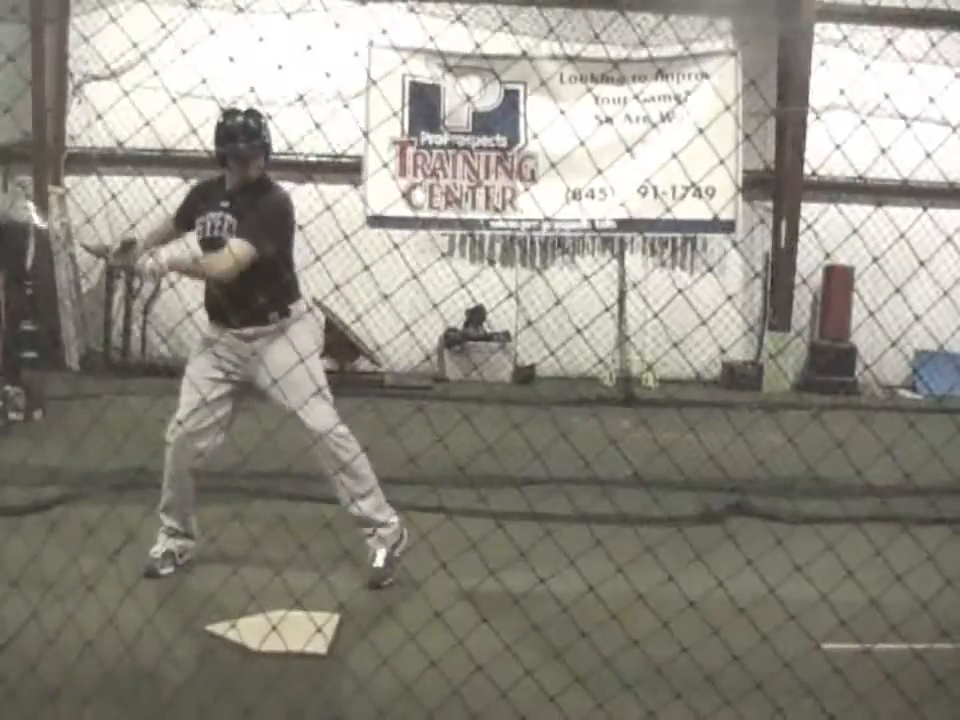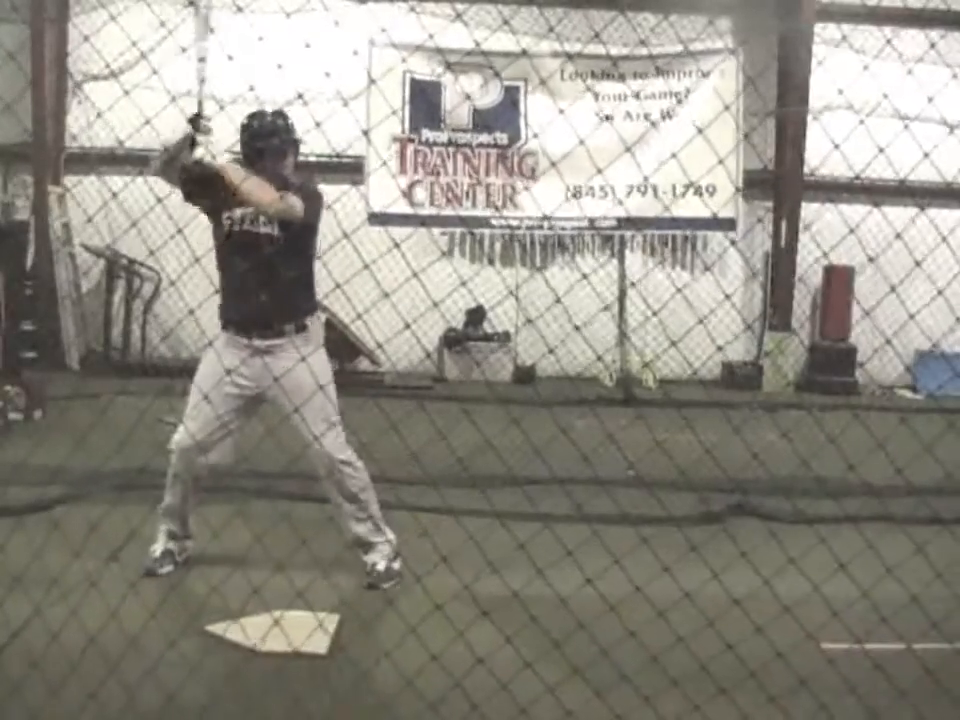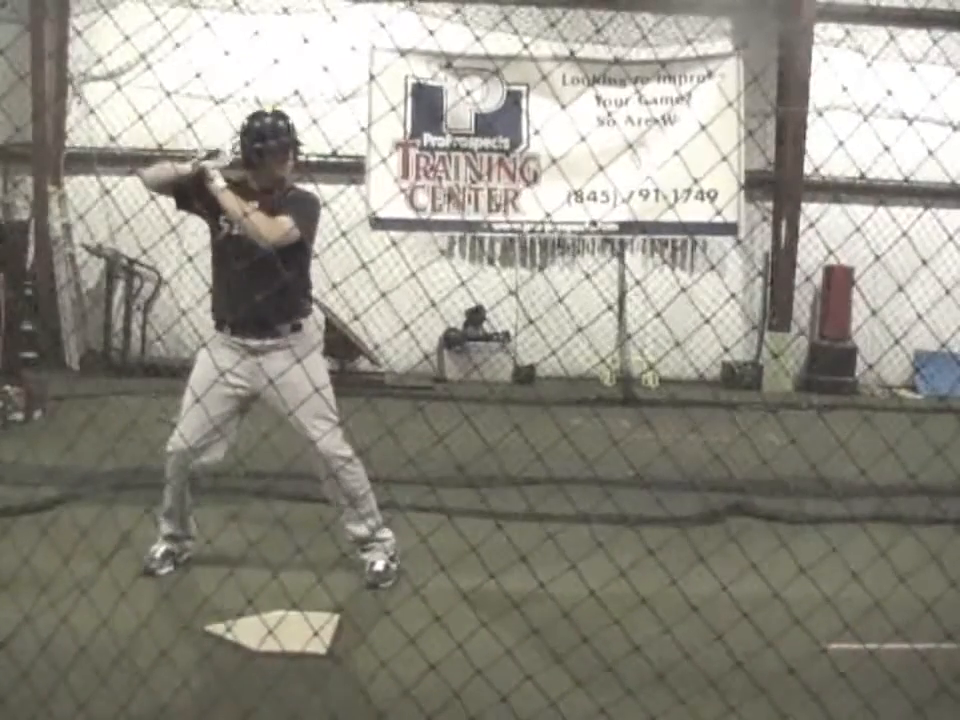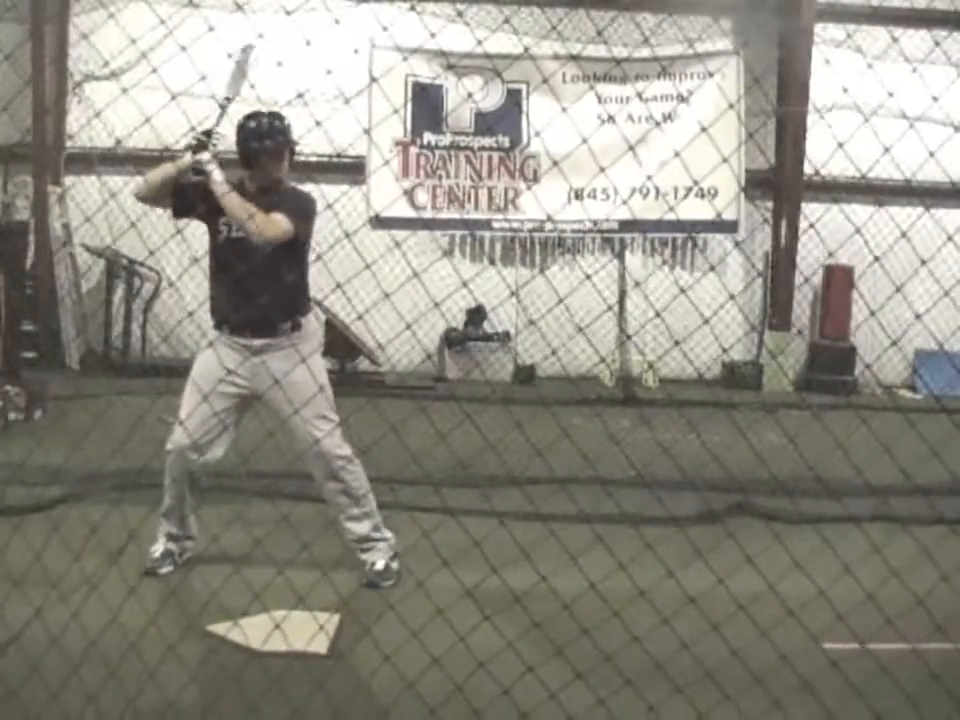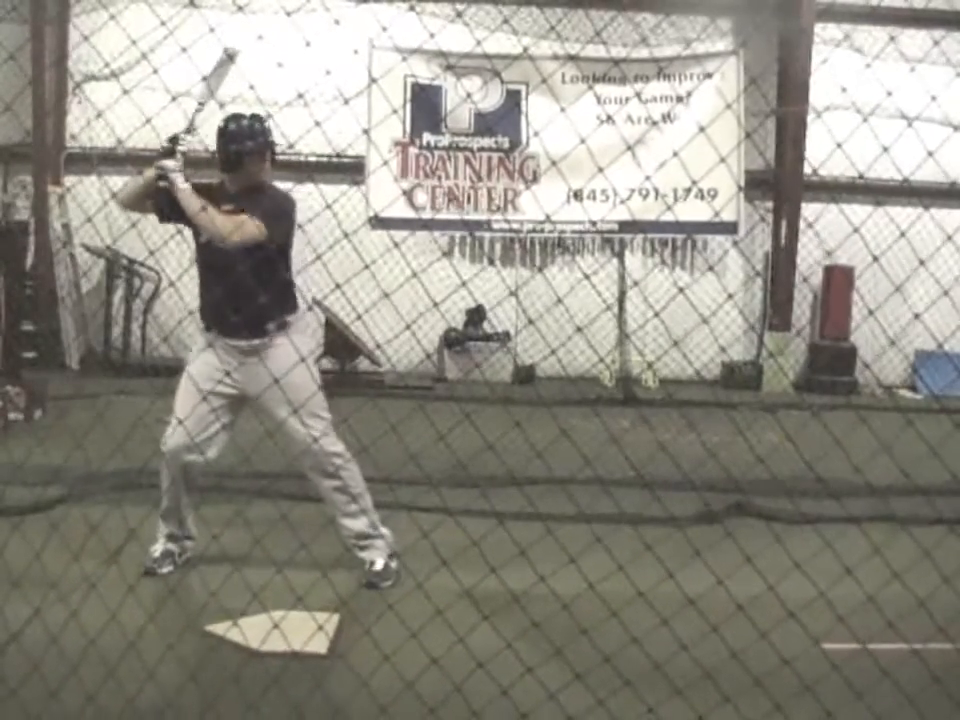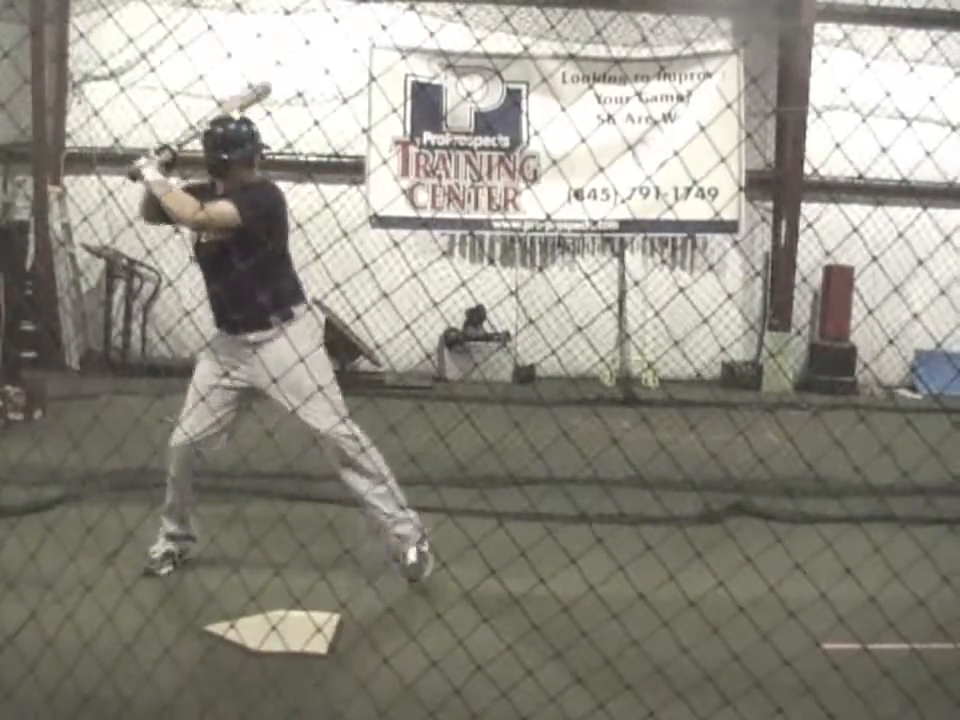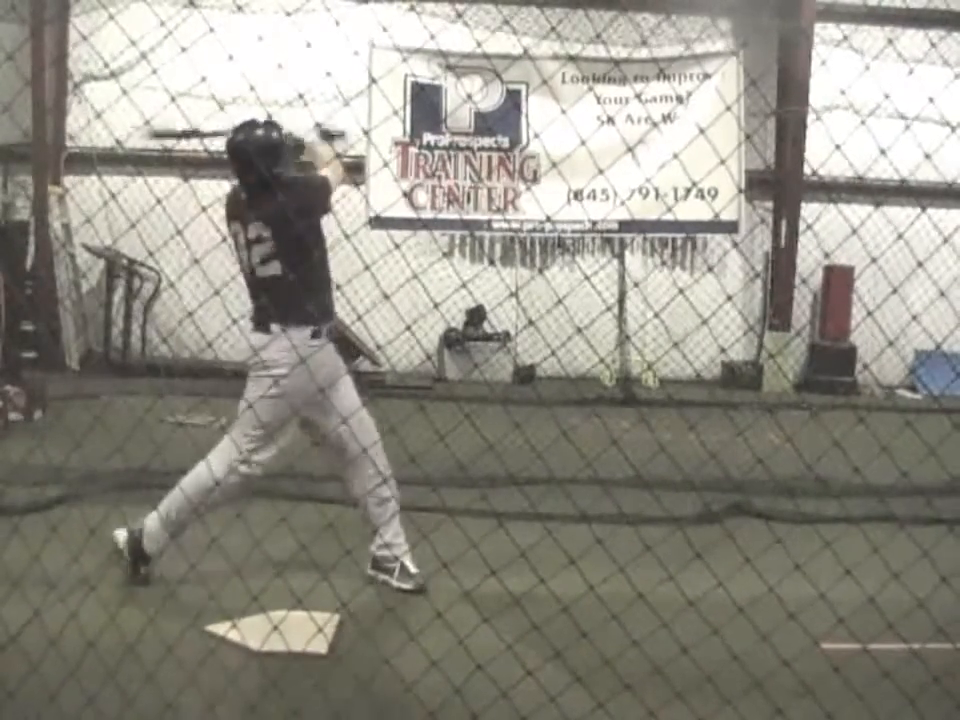
dt=0.5s
person 1, frame 1
left shoulder: (272, 202)
right shoulder: (203, 193)
left elbow: (225, 267)
right elbow: (168, 235)
left wrist: (168, 260)
right wrist: (145, 246)
left hip: (279, 332)
right hip: (222, 335)
left knee: (327, 429)
right knee: (183, 437)
left ankle: (384, 532)
right ankle: (175, 539)
person 1, frame 2
left shoulder: (306, 197)
right shoulder: (224, 188)
left elbow: (274, 205)
right elbow: (165, 171)
left wrist: (218, 162)
right wrist: (183, 144)
left hip: (295, 346)
right hip: (234, 344)
left knee: (334, 452)
right knee: (186, 447)
left ankle: (380, 547)
right ankle: (172, 539)
person 1, frame 3
left shoulder: (303, 203)
right shoulder: (220, 193)
left elbow: (270, 234)
right elbow: (149, 178)
left wrist: (219, 188)
right wrist: (193, 169)
left hip: (290, 347)
right hip: (228, 346)
left knee: (333, 450)
right knee: (183, 449)
left ankle: (378, 545)
right ankle: (174, 539)
person 1, frame 4
left shoulder: (299, 202)
right shoulder: (213, 194)
left elbow: (262, 231)
right elbow: (144, 193)
left wrist: (215, 178)
right wrist: (188, 163)
left hip: (289, 346)
right hip: (229, 346)
left knee: (330, 449)
right knee: (182, 447)
left ankle: (377, 545)
right ankle: (174, 539)
person 1, frame 5
left shoulder: (277, 203)
right shoulder: (203, 196)
left elbow: (227, 235)
right elbow: (128, 201)
left wrist: (179, 184)
right wrist: (159, 173)
left hip: (277, 343)
right hip: (217, 346)
left knee: (321, 445)
right knee: (177, 448)
left ankle: (375, 544)
right ankle: (174, 538)
person 1, frame 6
left shoulder: (264, 196)
right shoulder: (202, 193)
left elbow: (194, 217)
right elbow: (151, 215)
left wrist: (154, 177)
right wrist: (154, 176)
left hip: (284, 334)
right hip: (229, 342)
left knee: (336, 430)
right knee: (185, 442)
left ankle: (405, 532)
right ankle: (175, 537)
person 1, frame 7
left shoulder: (237, 202)
right shoulder: (293, 199)
right elbow: (333, 169)
right wrist: (318, 146)
left hip: (312, 345)
right hip: (289, 350)
left knee: (364, 444)
right knee: (241, 455)
left ankle: (389, 552)
right ankle: (145, 538)
